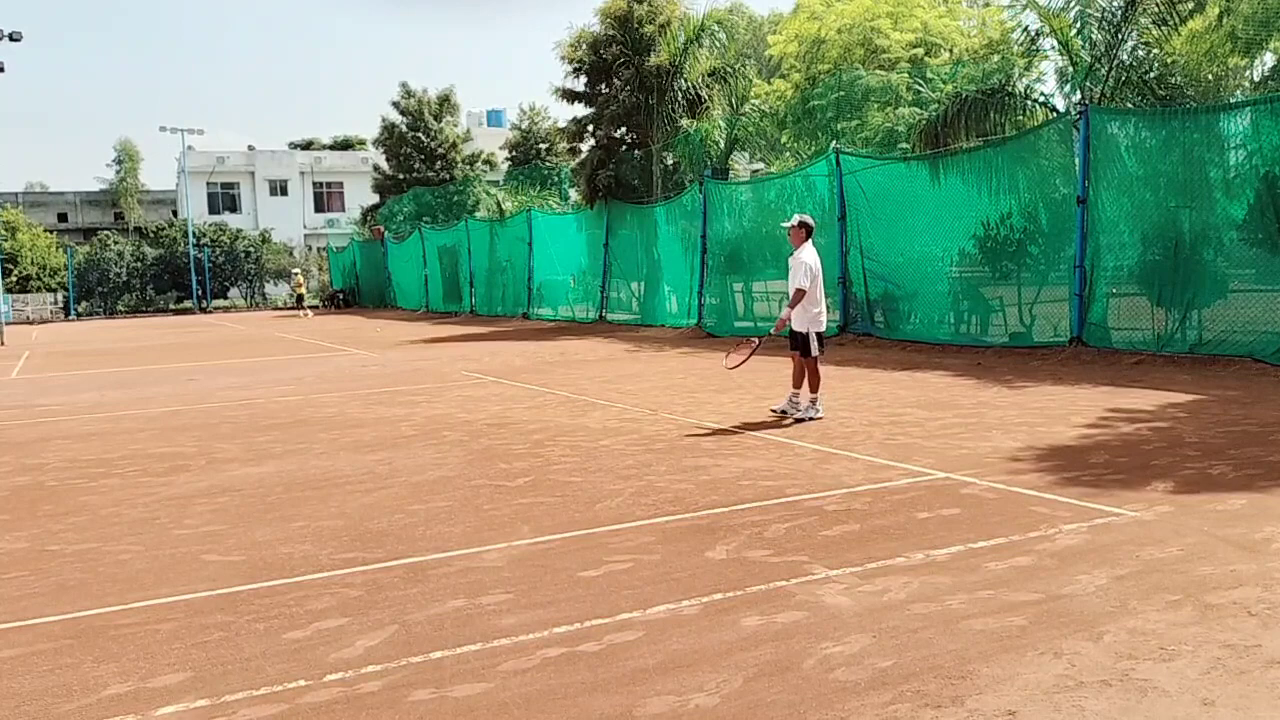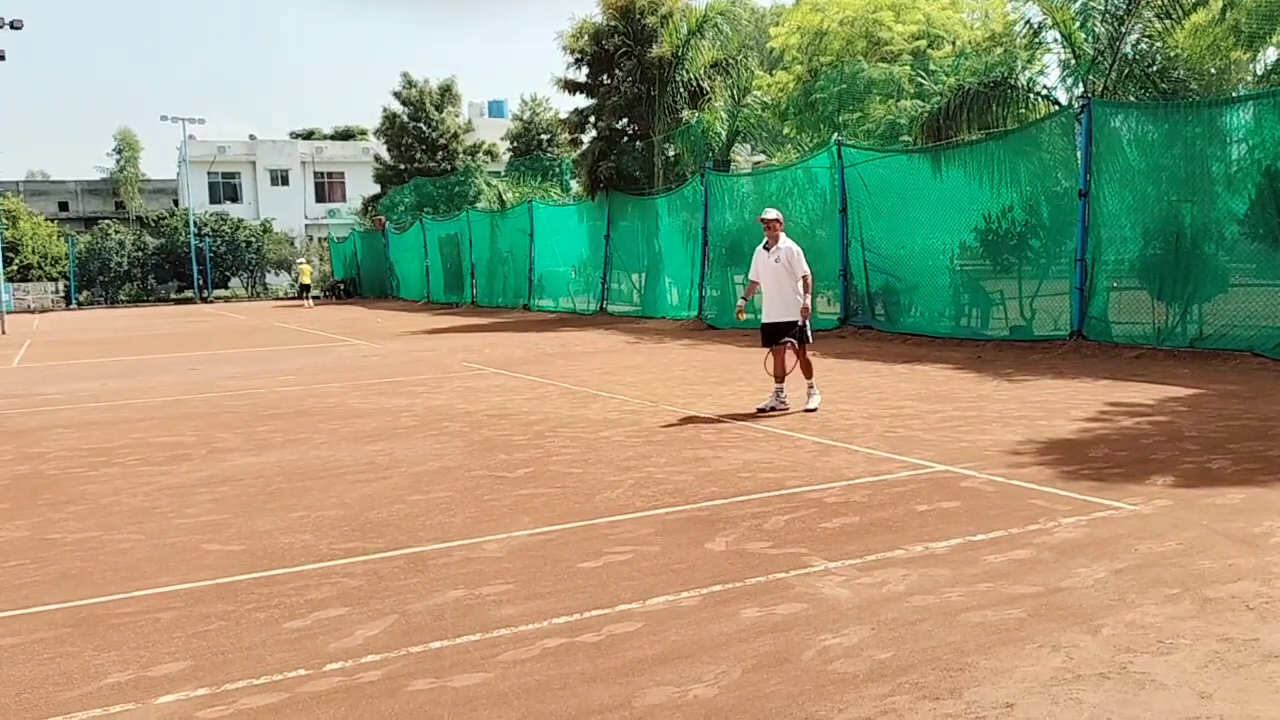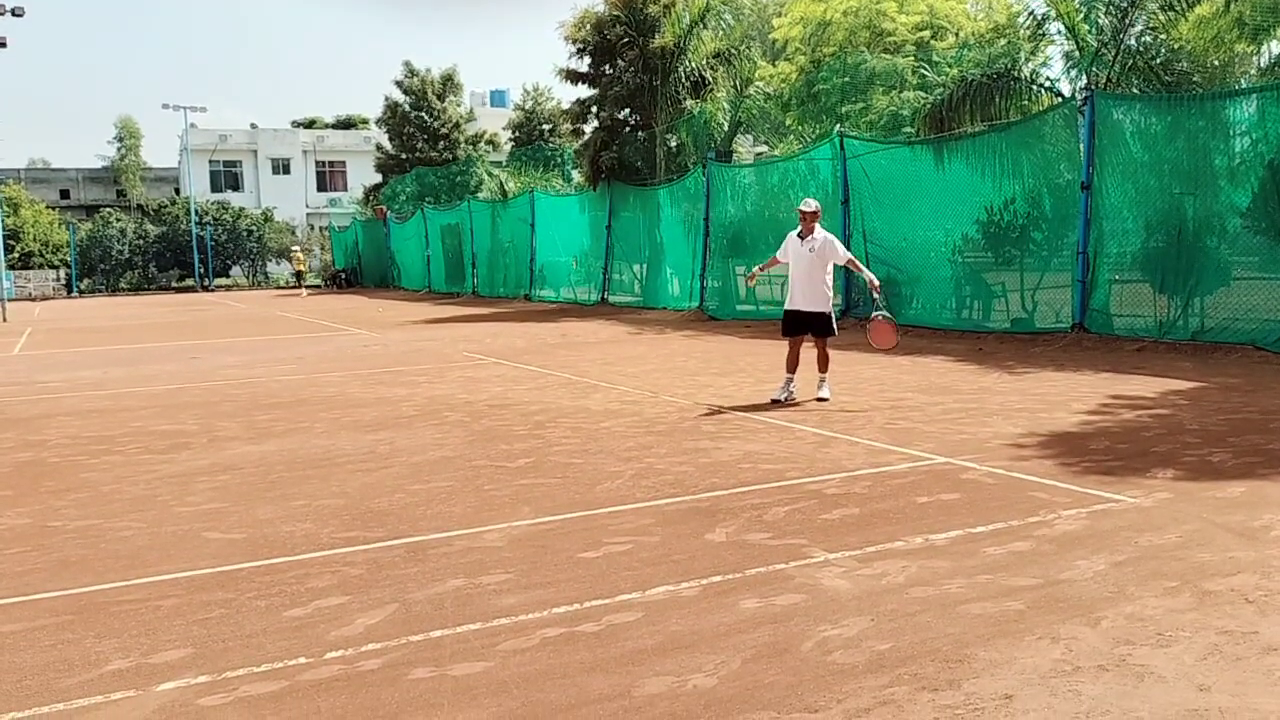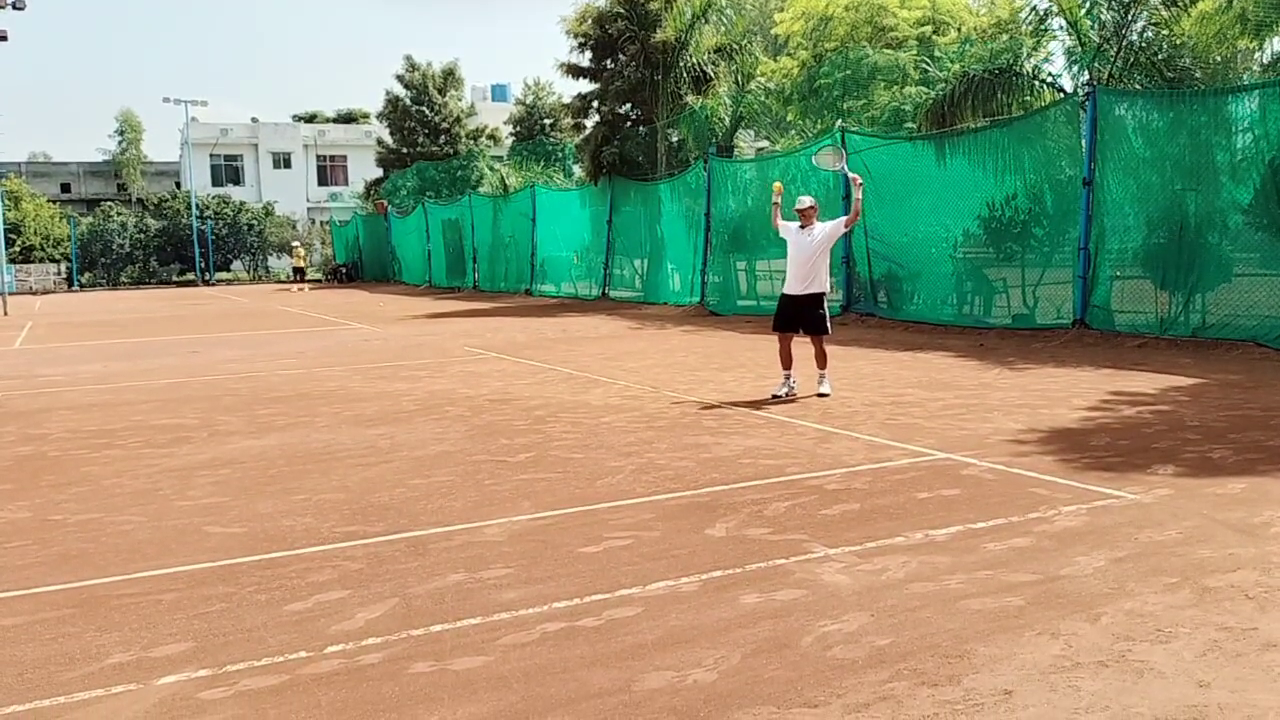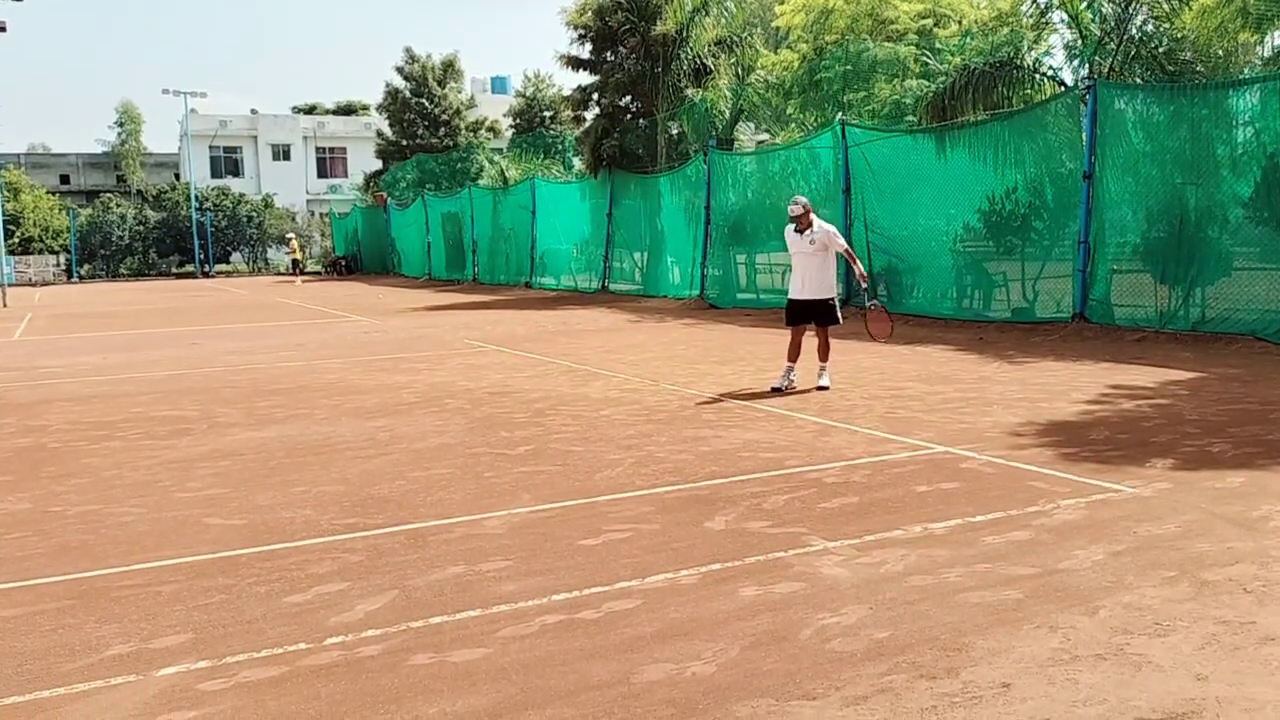
dt=1s
person 1, frame 1
left shoulder: (805, 258)
right shoulder: (799, 255)
left elbow: (801, 291)
left wrist: (785, 314)
left hip: (809, 322)
right hip: (798, 321)
left knee: (810, 362)
right knee: (797, 360)
left ankle: (814, 406)
right ankle: (794, 402)
person 1, frame 2
left shoulder: (791, 249)
right shoulder: (759, 252)
left elbow: (806, 276)
right elbow: (754, 280)
left wrist: (807, 300)
right wrist: (743, 300)
left hip: (793, 313)
right hip: (771, 315)
left knee: (801, 352)
right knee: (777, 354)
left ankle: (813, 392)
right ankle: (780, 397)
person 1, frame 3
left shoulder: (826, 240)
right shoulder: (792, 238)
left elbow: (848, 259)
right elbow: (779, 257)
left wrist: (867, 274)
right wrist: (759, 268)
left hip: (819, 305)
right hip: (794, 304)
left knee: (821, 345)
right knee: (793, 344)
left ankle: (823, 385)
right ankle: (788, 387)
person 1, frame 4
left shoulder: (827, 230)
right shoulder: (792, 229)
left elbow: (854, 216)
right elbow: (776, 222)
left wrist: (857, 189)
right wrist: (776, 199)
left hip: (814, 295)
right hip: (789, 294)
left knee: (818, 341)
right knee: (784, 339)
left ankle: (823, 380)
right ankle: (788, 382)
person 1, frame 5
left shoulder: (825, 231)
right shoulder: (789, 231)
left elbow: (845, 249)
left wrist: (858, 268)
left hip: (823, 294)
right hip: (797, 294)
left knee: (822, 334)
right knee: (796, 334)
left ankle: (823, 373)
right ankle: (789, 374)
